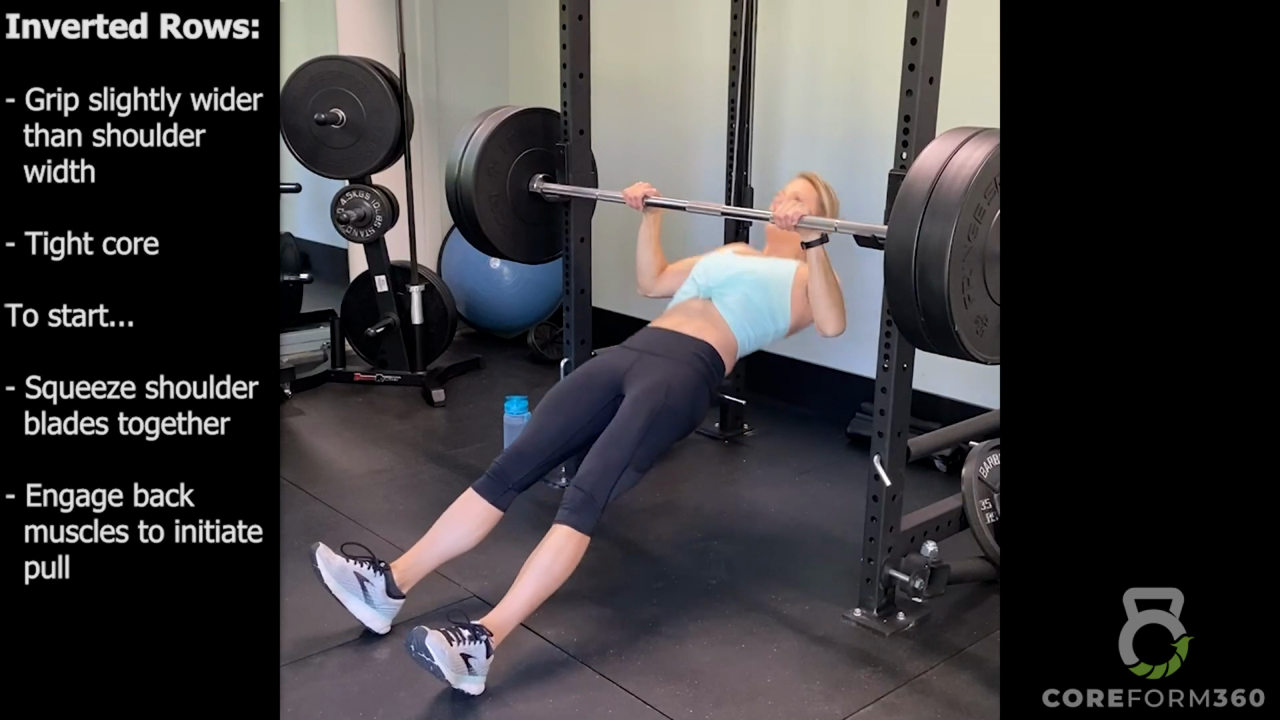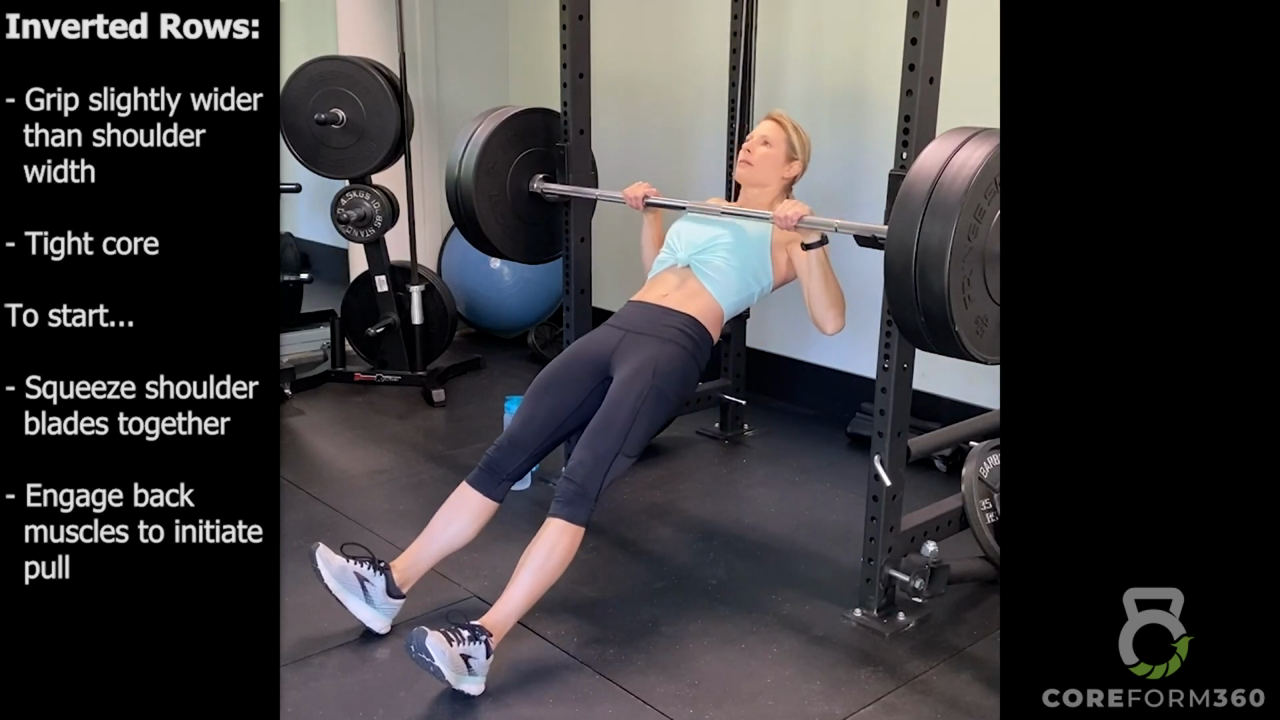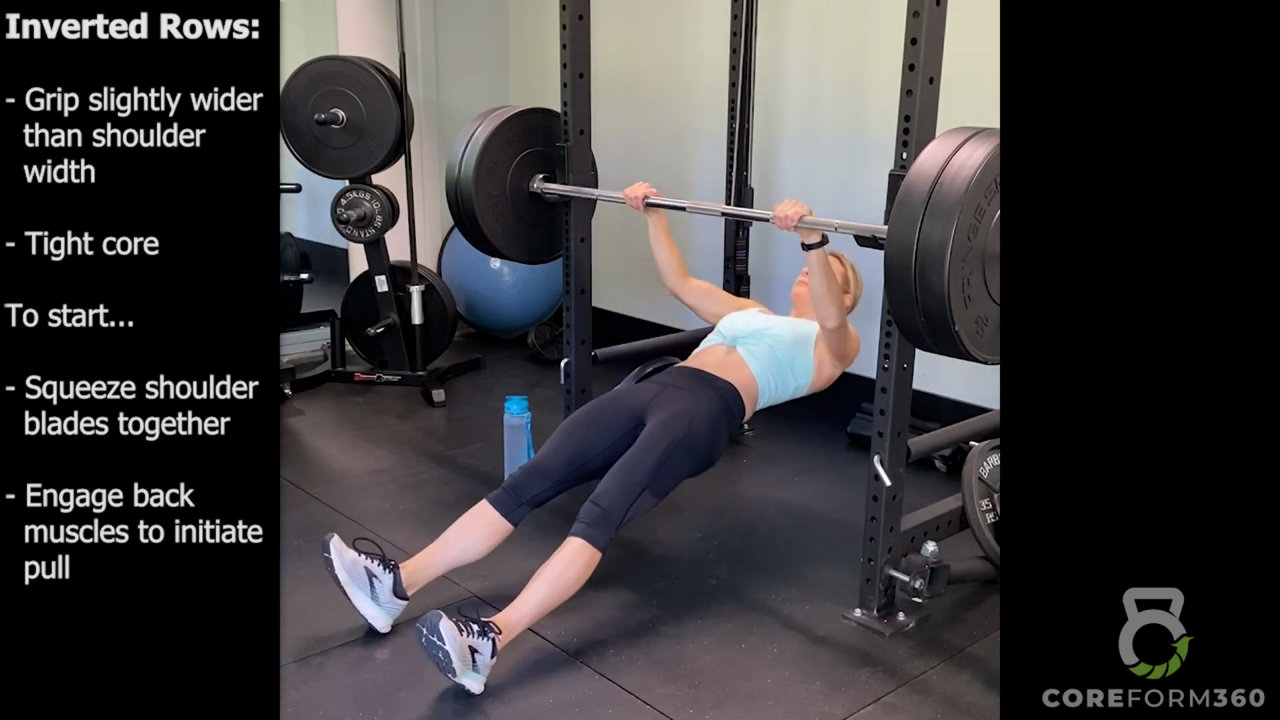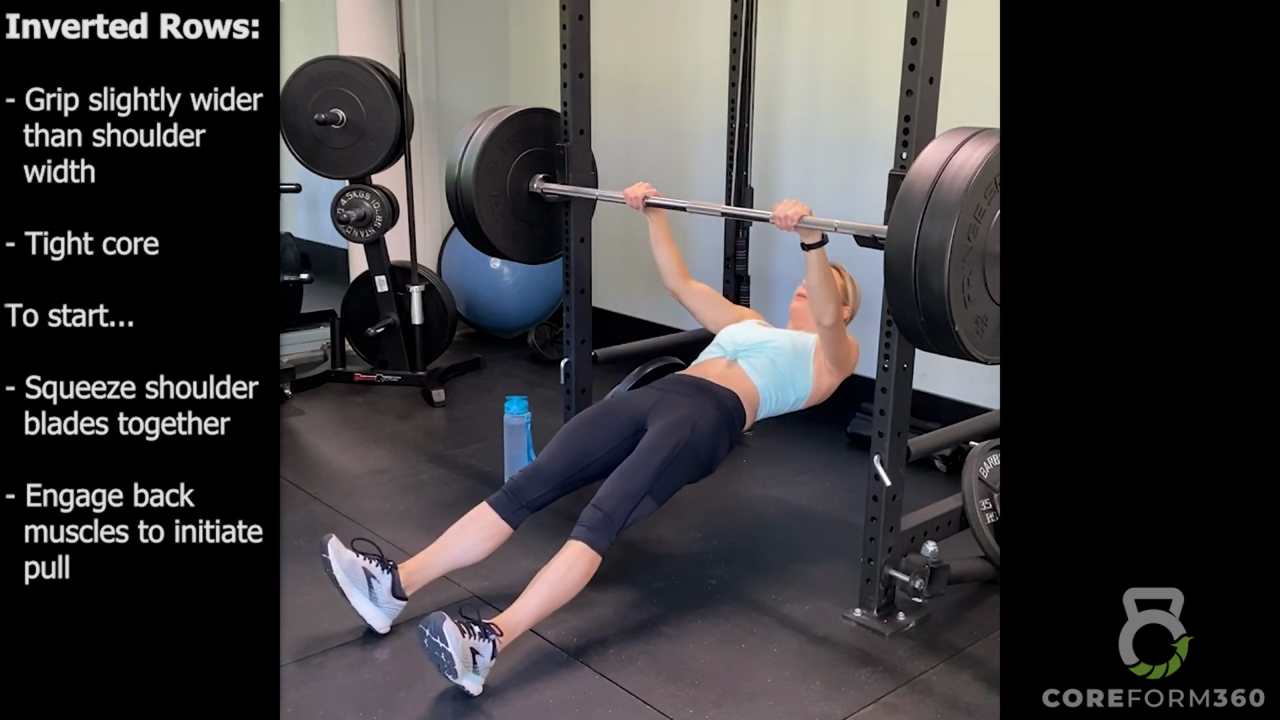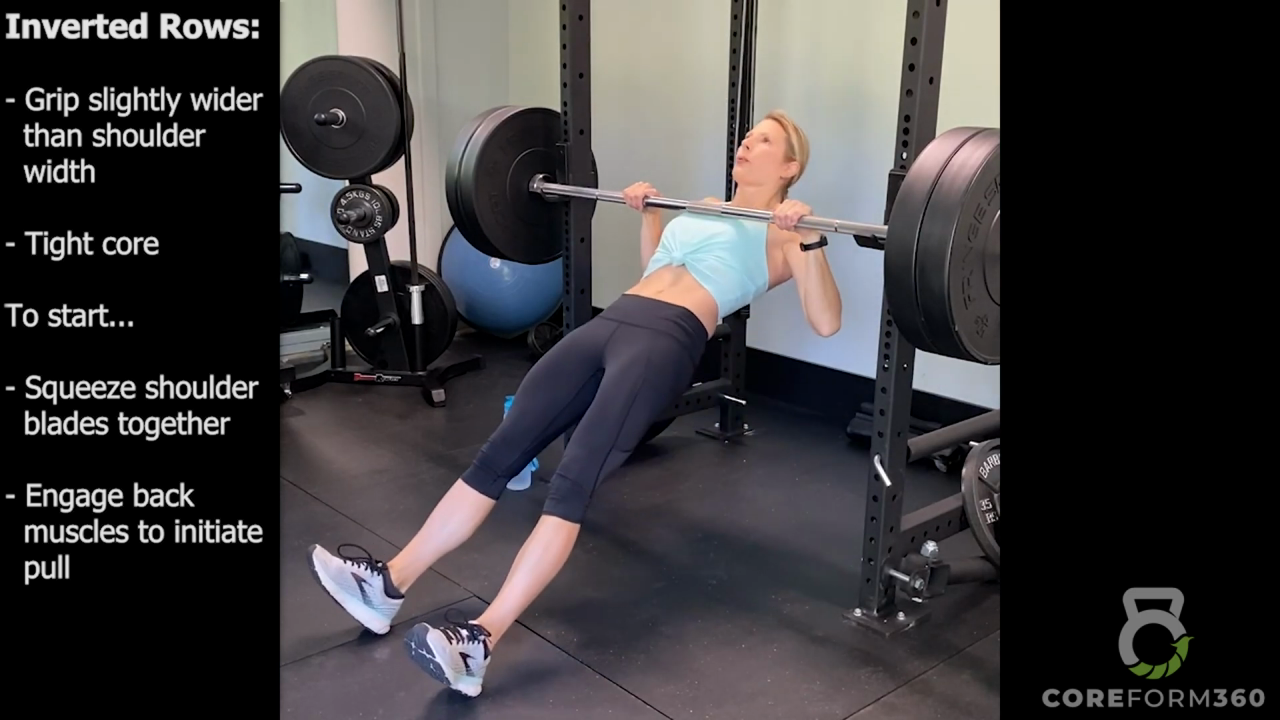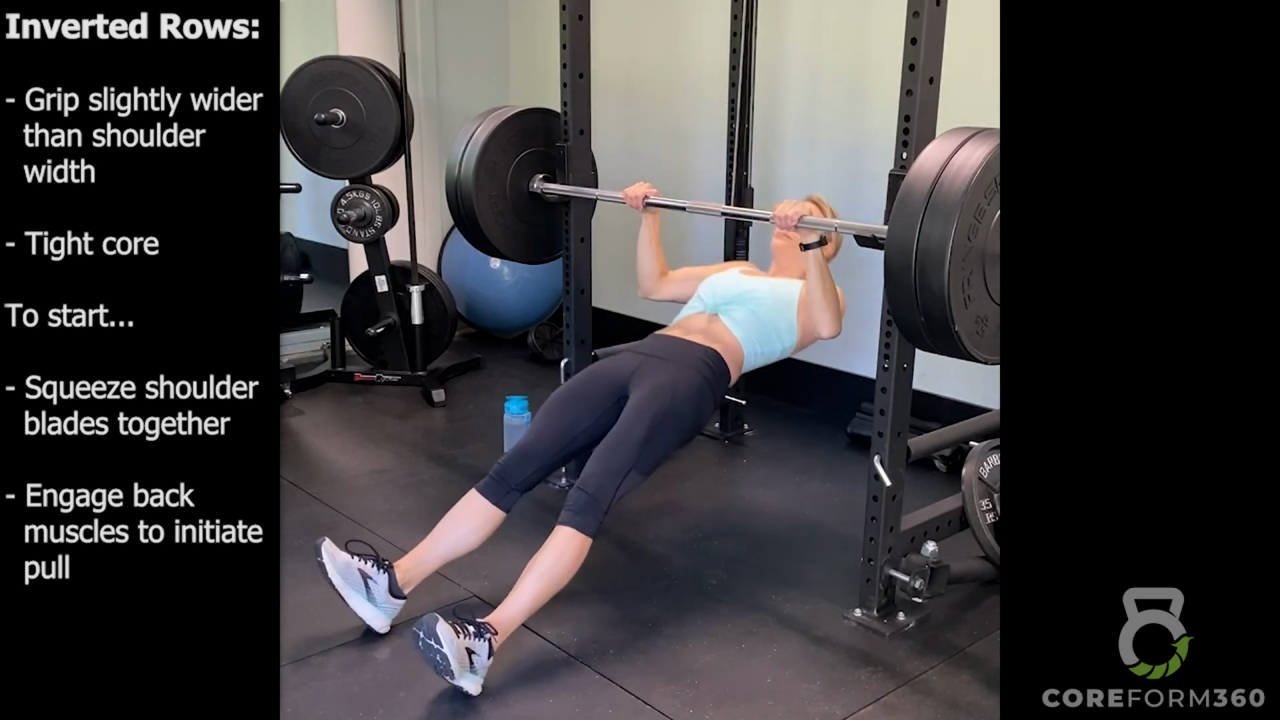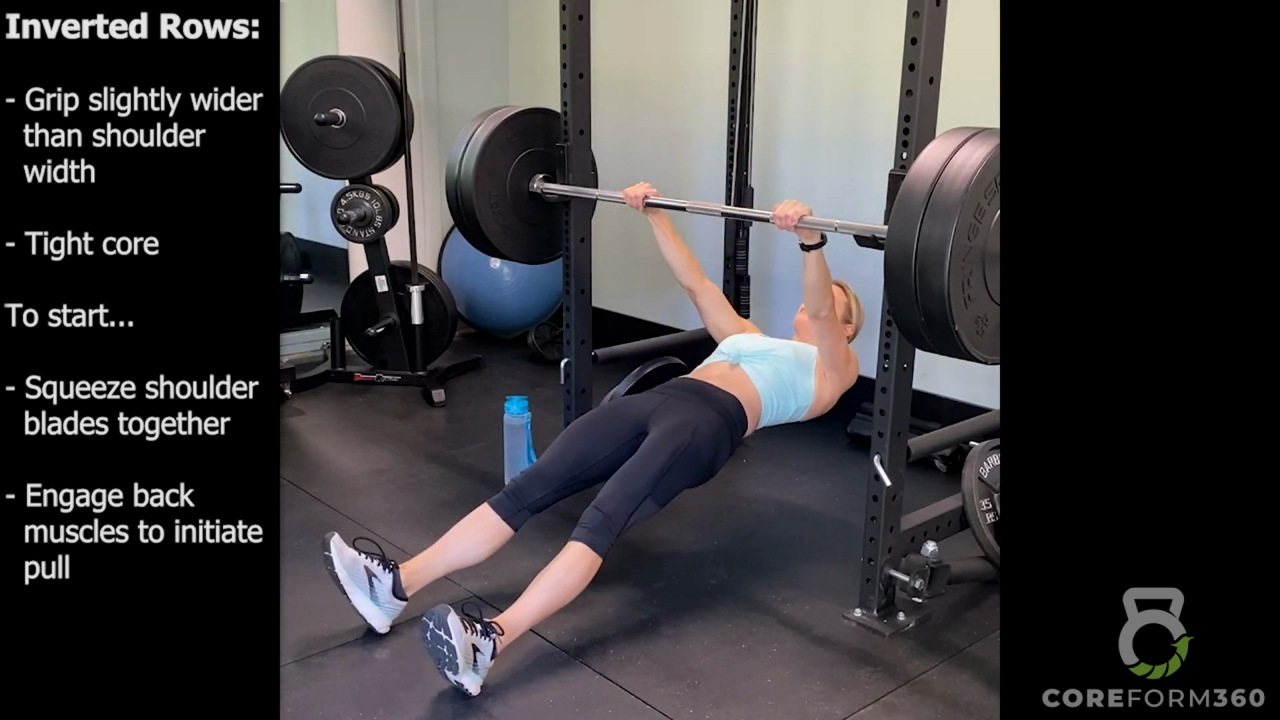
dt=0.7s
person 1, frame 1
left shoulder: (804, 277)
right shoulder: (735, 252)
left elbow: (832, 324)
right elbow: (650, 282)
left wrist: (811, 236)
right wrist: (649, 218)
left hip: (684, 371)
right hip: (629, 353)
left knee: (583, 497)
right knee: (510, 469)
left ankle: (482, 643)
right ankle: (390, 585)
person 1, frame 2
left shoulder: (786, 234)
right shoulder: (710, 212)
left elbow: (831, 321)
left wrist: (811, 237)
right wrist: (650, 211)
left hip: (672, 348)
right hip: (616, 330)
left knee: (577, 487)
right knee: (503, 458)
left ankle: (481, 642)
right ankle: (390, 584)
person 1, frame 3
left shoulder: (833, 348)
right shoulder: (751, 313)
left elbow: (829, 320)
right elbow: (679, 283)
left wrist: (813, 240)
right wrist: (653, 214)
left hip: (707, 410)
right hip: (658, 386)
left knee: (599, 517)
right knee: (525, 484)
left ankle: (488, 641)
right ankle: (396, 585)
person 1, frame 4
left shoulder: (833, 356)
right shoulder: (750, 323)
left elbow: (826, 317)
right elbow: (680, 283)
left wrist: (812, 242)
right wrist: (653, 215)
left hip: (707, 417)
right hip: (657, 394)
left knee: (599, 521)
right knee: (526, 486)
left ankle: (489, 642)
right ankle: (396, 585)
person 1, frame 5
left shoulder: (784, 233)
right shoulder: (705, 210)
left elbow: (826, 322)
left wrist: (810, 239)
right wrist: (649, 213)
left hip: (665, 341)
right hip: (609, 323)
left knee: (572, 483)
right knee: (497, 456)
left ankle: (480, 641)
right ankle: (388, 584)
person 1, frame 6
left shoulder: (810, 291)
right shoulder: (737, 271)
left elbow: (829, 326)
right elbow: (651, 285)
left wrist: (810, 241)
right wrist: (650, 216)
left hip: (690, 376)
right hip: (637, 356)
left knee: (587, 499)
right knee: (512, 470)
left ankle: (485, 641)
right ankle: (393, 584)
person 1, frame 7
left shoulder: (833, 367)
right shoulder: (751, 336)
left elbow: (822, 310)
right elbow: (693, 281)
left wrist: (809, 241)
right wrist: (654, 215)
left hip: (708, 423)
right hip: (658, 399)
left knee: (600, 523)
right knee: (526, 490)
left ankle: (489, 641)
right ankle: (396, 585)
